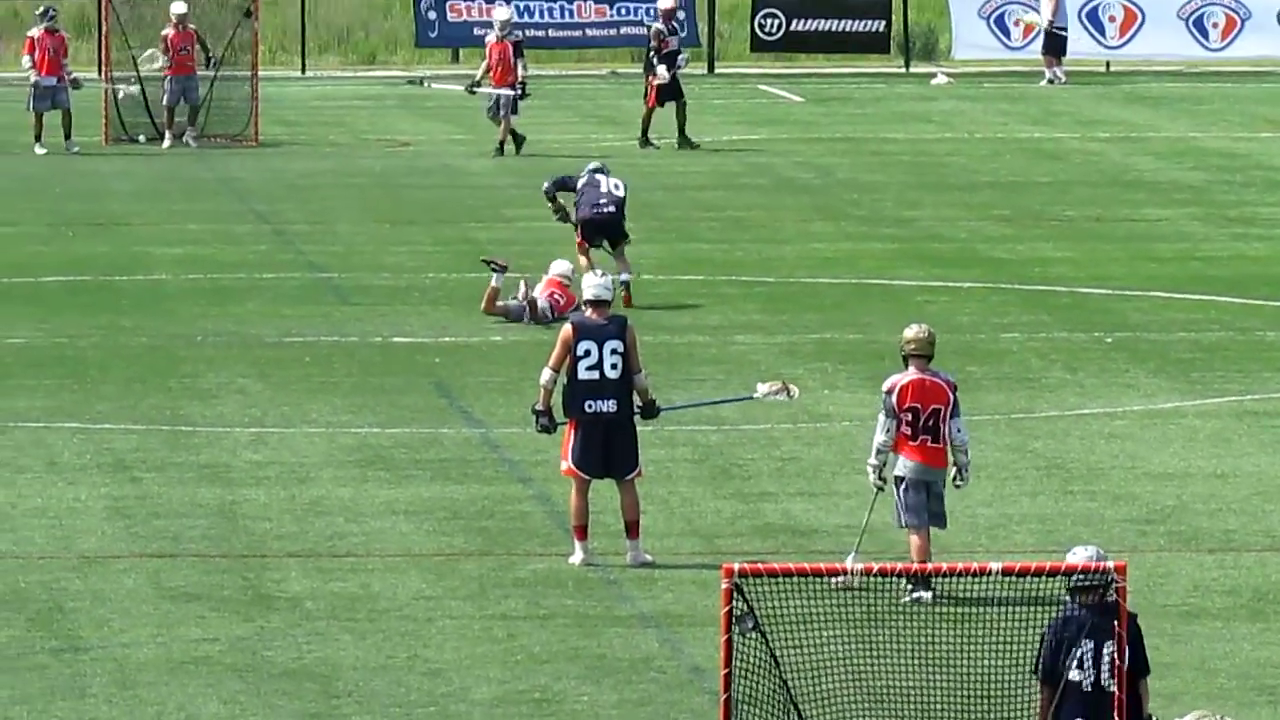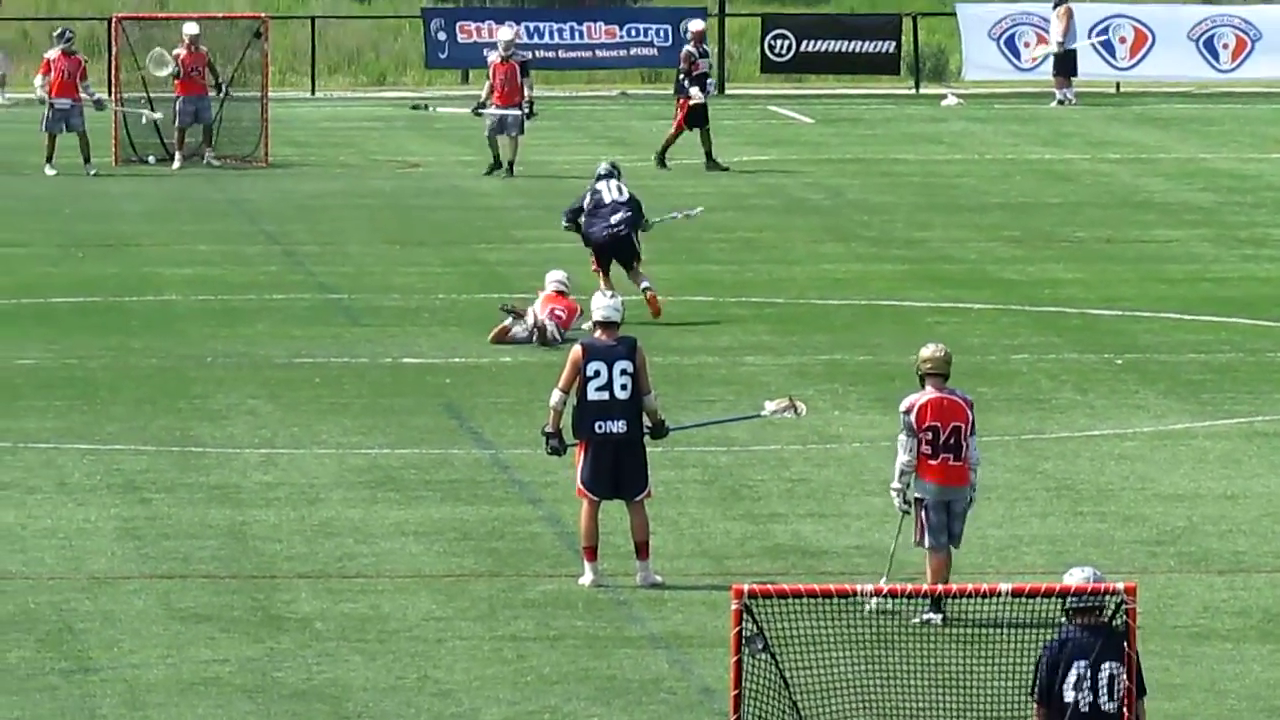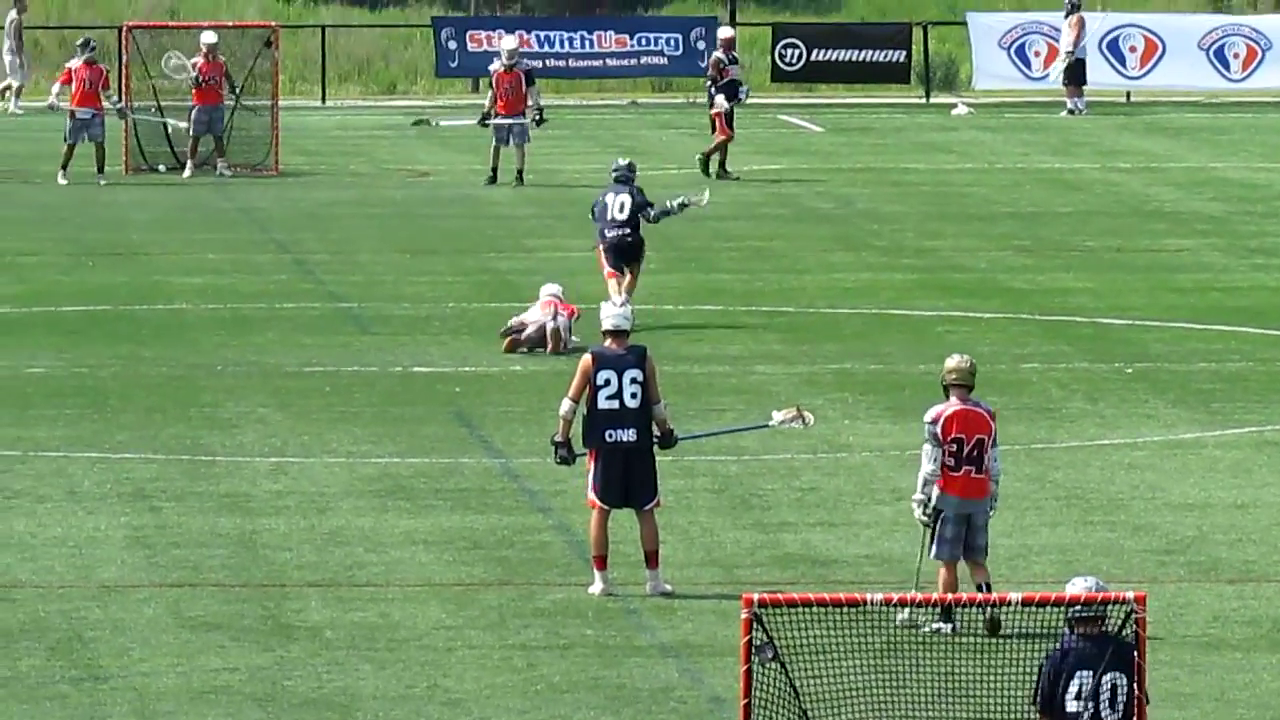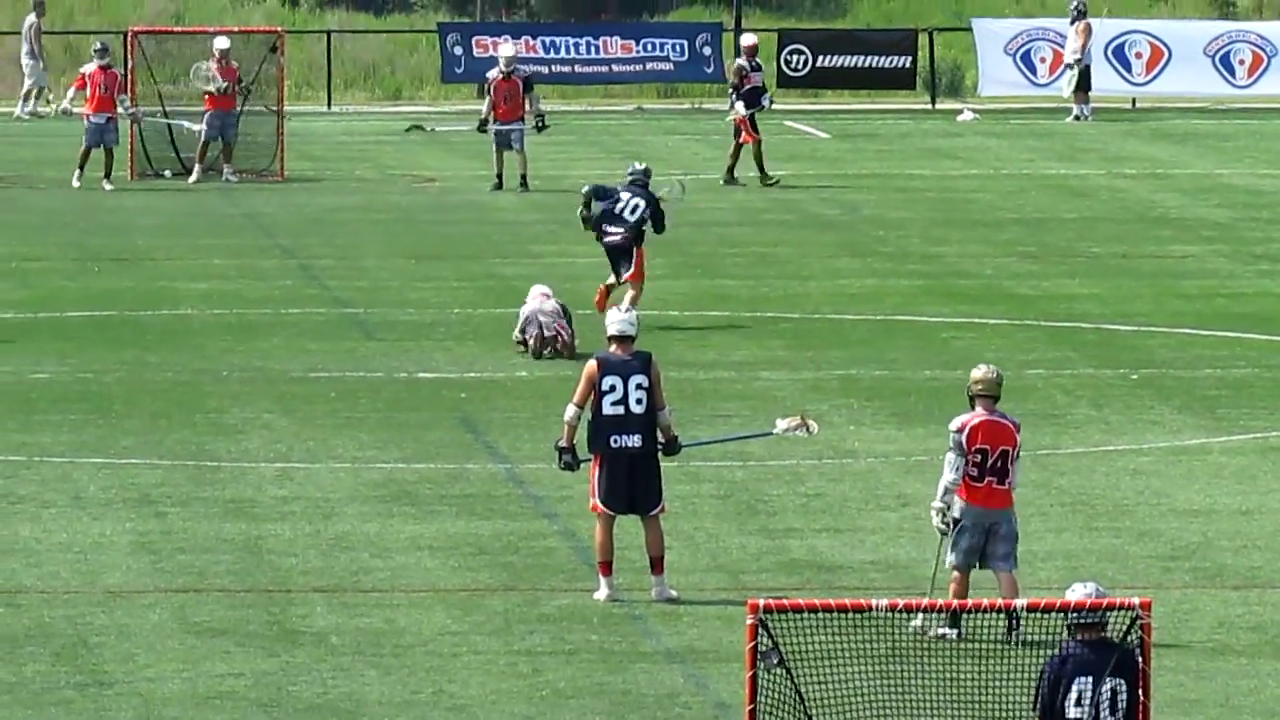
dt=0.2s
person 1, frame 1
left shoulder: (571, 328)
right shoulder: (625, 328)
left elbow: (551, 373)
right elbow: (636, 374)
left wrist: (543, 409)
right wrist: (647, 403)
left hip: (583, 415)
right hip: (618, 415)
left knee: (580, 482)
right knee: (626, 482)
left ankle: (581, 550)
right ankle: (634, 549)
person 1, frame 2
left shoulder: (580, 350)
right shoulder: (634, 349)
left elbow: (560, 394)
right elbow: (646, 395)
left wrist: (553, 431)
right wrist: (657, 423)
left hip: (593, 436)
right hip: (628, 435)
left knee: (590, 503)
right knee: (636, 503)
left ankle: (590, 571)
right ankle: (644, 571)
person 1, frame 3
left shoulder: (590, 359)
right shoulder: (644, 358)
left elbow: (570, 403)
right elbow: (656, 404)
left wrist: (562, 440)
right wrist: (665, 432)
left hip: (603, 445)
right hip: (638, 444)
left knee: (600, 511)
right knee: (646, 512)
left ankle: (600, 580)
right ankle: (654, 579)
person 1, frame 4
left shoulder: (595, 365)
right shoulder: (649, 364)
left elbow: (575, 409)
right elbow: (661, 411)
left wrist: (566, 446)
right wrist: (670, 440)
left hip: (608, 451)
right hip: (643, 450)
left knee: (605, 517)
right knee: (651, 517)
left ankle: (606, 586)
right ankle: (659, 585)
person 2, frame 1
left shoulder: (895, 385)
right shoulder: (947, 385)
left elbow: (885, 432)
right elbow: (957, 432)
left wrist: (876, 465)
right wrist: (962, 464)
left hip: (909, 465)
right hip: (938, 467)
left knee: (916, 527)
right knee: (923, 526)
left ankle: (923, 585)
right ankle: (918, 580)
person 2, frame 2
left shoulder: (913, 404)
right shoulder: (964, 403)
left elbow: (906, 454)
right elbow: (972, 451)
left wrist: (899, 488)
right wrist: (971, 485)
left hip: (928, 485)
right hip: (958, 486)
left knee: (935, 548)
right knee: (945, 546)
left ankle: (935, 609)
right ankle: (938, 600)
person 2, frame 3
left shoulder: (938, 415)
right shoulder: (987, 415)
left elbow: (930, 465)
right elbow: (993, 463)
left wrist: (920, 500)
right wrist: (992, 494)
left hip: (950, 498)
right hip: (979, 499)
left knee: (948, 560)
right knee: (976, 558)
left ankle: (946, 619)
right ankle: (988, 605)
person 2, frame 4
left shoulder: (963, 425)
right shoulder: (1012, 427)
left elbow: (953, 473)
right elbow: (1013, 474)
left wrist: (940, 507)
left hip: (971, 508)
right hip: (1002, 509)
left knee: (961, 568)
right knee: (1004, 568)
left ankle: (953, 625)
right ankle: (1012, 624)
